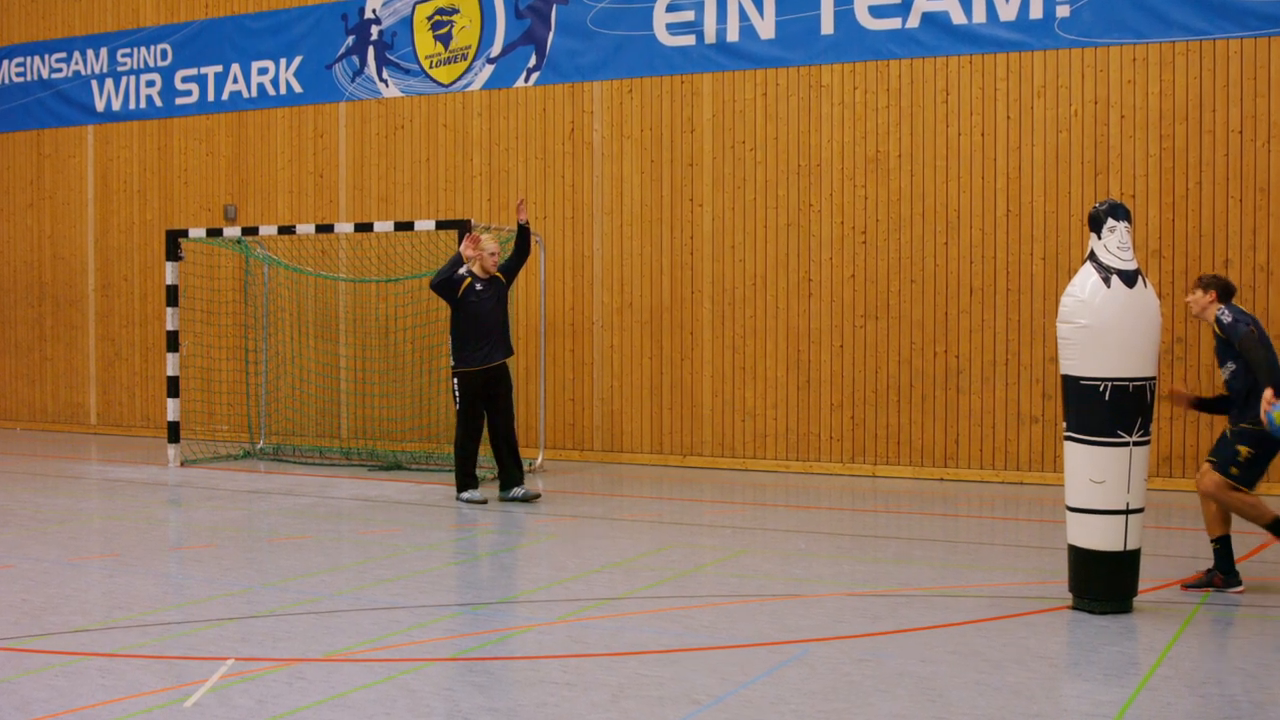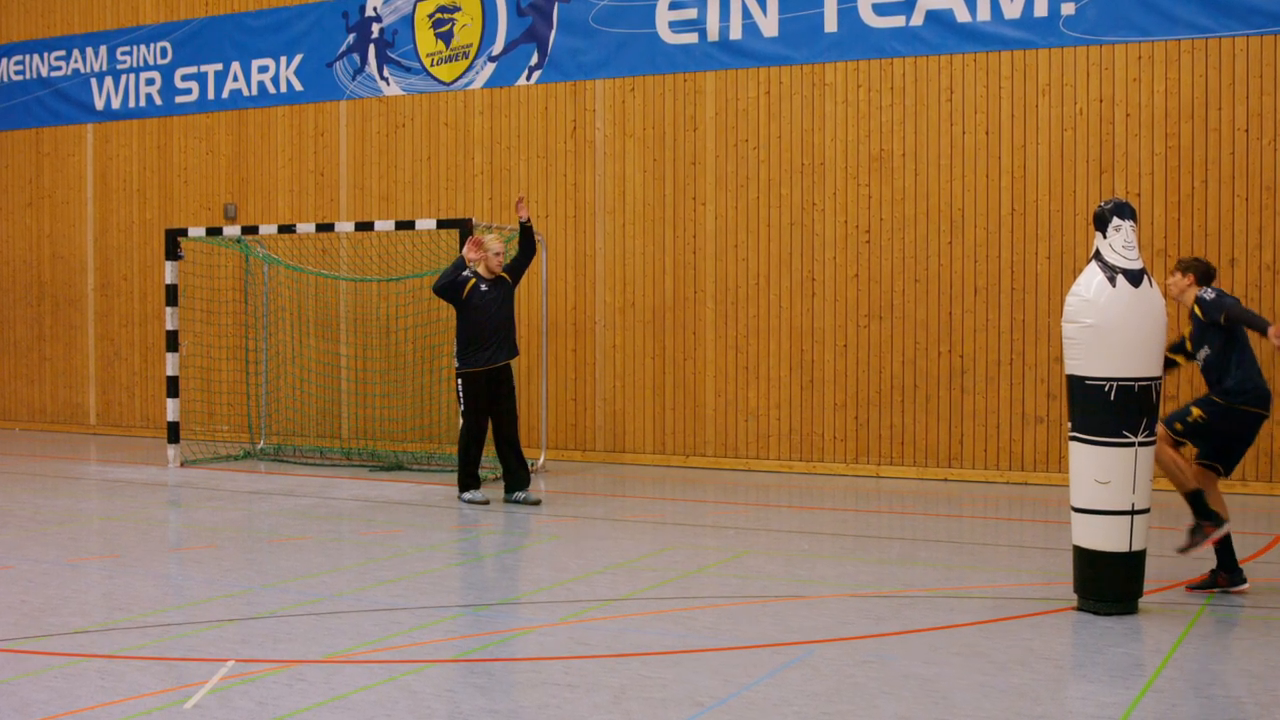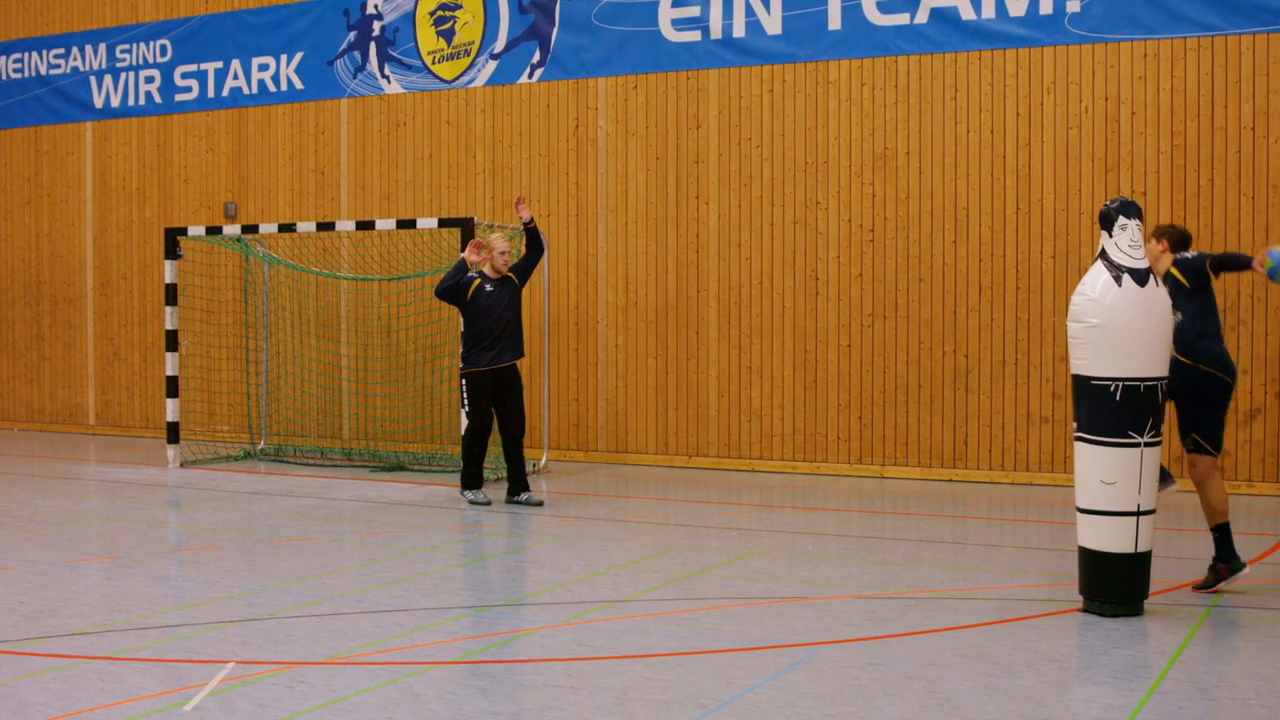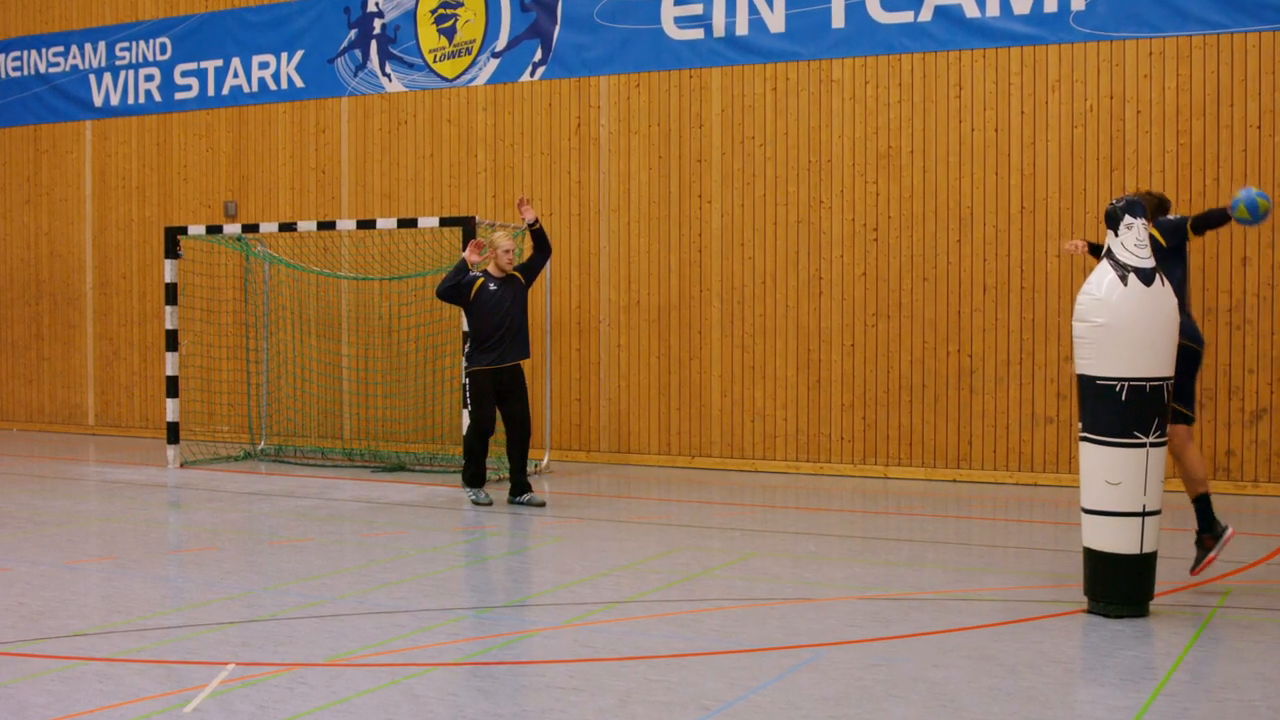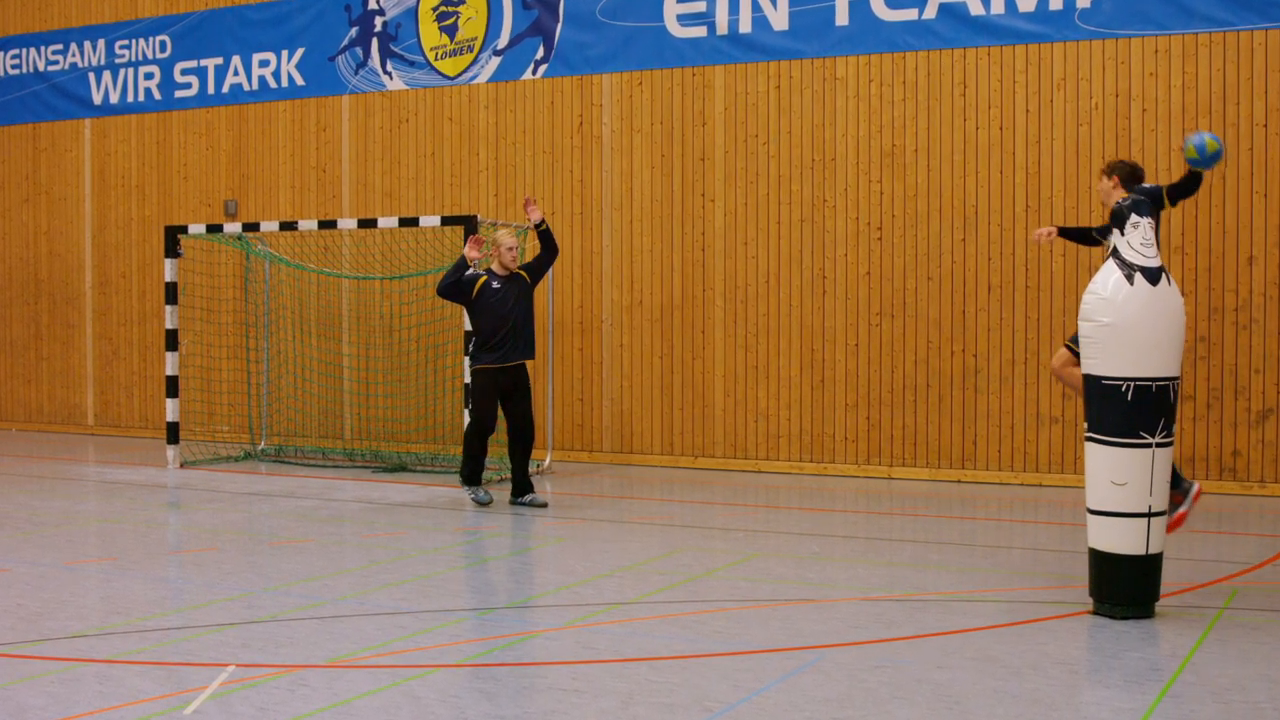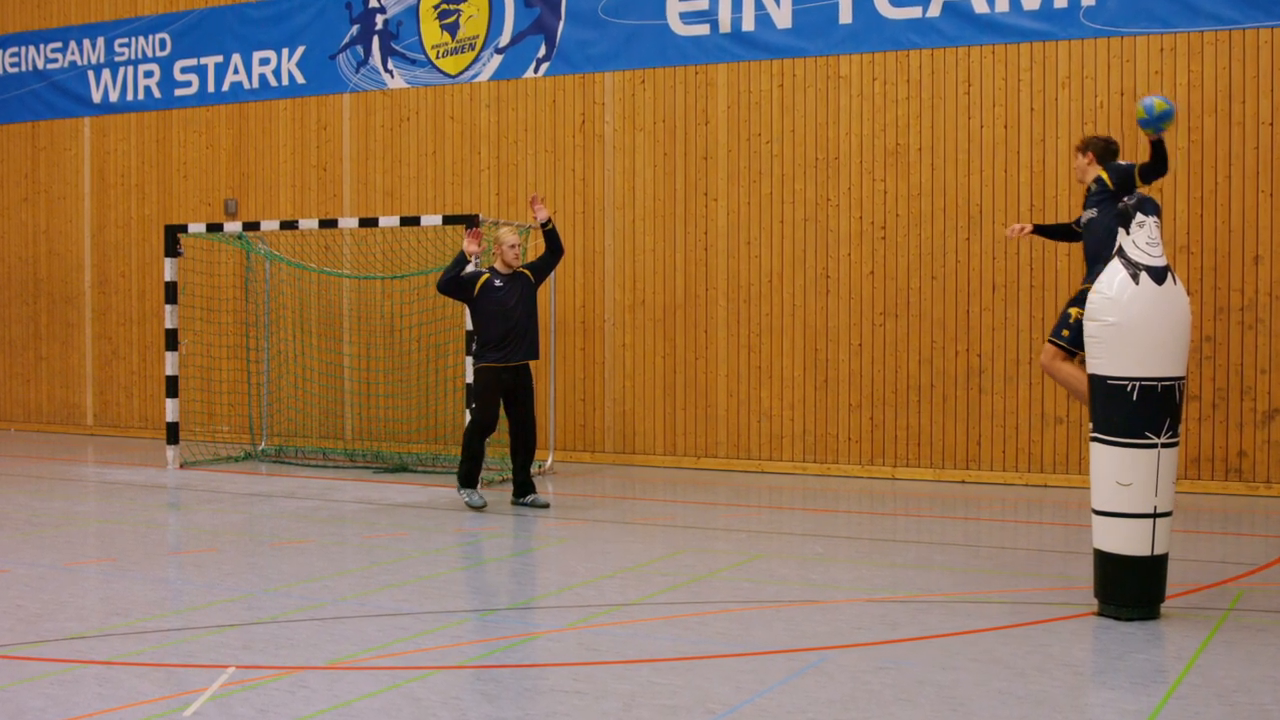
dt=0.5s
person 1, frame 1
left shoulder: (1228, 316)
right shoulder: (1225, 329)
left elbow: (1254, 347)
right wrist: (1194, 402)
right hip: (1244, 419)
left knee: (1217, 486)
right knee: (1206, 483)
right ankle: (1224, 571)
person 1, frame 2
left shoulder: (1206, 299)
right shoulder: (1193, 330)
left elbow: (1235, 311)
right elbow: (1165, 363)
left hip: (1236, 399)
right hip: (1243, 405)
left knee: (1159, 437)
right knee: (1202, 478)
left ankle: (1207, 516)
right ankle: (1228, 571)
person 1, frame 3
left shoulder: (1183, 265)
right shoulder: (1161, 287)
left elbow: (1219, 261)
left wrist: (1253, 261)
left hip: (1200, 366)
right hip: (1210, 375)
right knee: (1203, 468)
left ankle: (1154, 474)
right ankle: (1227, 559)
person 1, frame 4
left shoulder: (1163, 229)
left elbow: (1203, 222)
left wrist: (1229, 211)
right wrist: (1088, 246)
right hip: (1182, 345)
right knee: (1180, 438)
right ankle: (1209, 529)
person 1, frame 5
left shoulder: (1139, 198)
left elbow: (1182, 190)
right elbow: (1095, 236)
left wrist: (1195, 170)
right wrist: (1059, 231)
left knee: (1063, 364)
right ankle: (1177, 485)
person 1, frame 6
left shoulder: (1112, 174)
right shoulder: (1095, 193)
left elbow: (1156, 170)
right elbow: (1075, 231)
left wrist: (1155, 138)
right wrist: (1034, 228)
left knee: (1052, 358)
right knee: (1089, 378)
person 2, frame 1
left shoulder: (500, 279)
right shoulder: (461, 283)
left elbow: (521, 254)
right elbow: (436, 283)
left wrist: (523, 224)
right wrist: (460, 257)
left hip: (497, 367)
right hip: (467, 370)
left knee: (504, 426)
right knee: (469, 428)
left ankle: (511, 484)
right ankle: (466, 487)
person 2, frame 2
left shoulder: (506, 279)
right shoulder: (466, 283)
left elbow: (527, 253)
right elbow: (439, 287)
left wrist: (525, 222)
right wrist: (463, 259)
left hip: (501, 368)
right hip: (471, 370)
left knee: (508, 429)
right knee: (474, 429)
left ankle: (516, 487)
right ankle: (468, 487)
person 2, frame 3
left shoulder: (513, 280)
right shoulder: (471, 284)
left elbow: (536, 252)
right elbow: (442, 291)
left wrist: (528, 222)
right wrist: (465, 262)
left hip: (508, 369)
right hip: (477, 370)
left knee: (515, 429)
right knee: (479, 428)
left ankle: (518, 489)
right ankle: (470, 486)
person 2, frame 4
left shoulder: (519, 279)
right shoulder: (474, 283)
left elbow: (543, 252)
right elbow: (443, 292)
left wrist: (533, 223)
right wrist: (466, 262)
left hip: (512, 368)
right hip: (481, 369)
left knee: (520, 428)
right knee: (482, 426)
left ankle: (520, 489)
right ankle: (473, 483)
person 2, frame 5
left shoulder: (524, 278)
right shoulder: (477, 282)
left elbow: (550, 252)
right elbow: (443, 289)
left wrist: (539, 223)
right wrist: (465, 260)
left hip: (517, 367)
right hip: (485, 368)
left knee: (523, 428)
right knee: (482, 423)
left ankle: (521, 490)
right ankle: (471, 479)
person 2, frame 6
left shoulder: (528, 277)
right shoulder: (479, 280)
left elbow: (555, 253)
right elbow: (444, 285)
left wrist: (545, 223)
right wrist: (465, 255)
left hip: (520, 367)
right hip: (488, 366)
left knee: (525, 429)
right knee: (483, 422)
left ankle: (523, 490)
right ankle: (467, 483)
